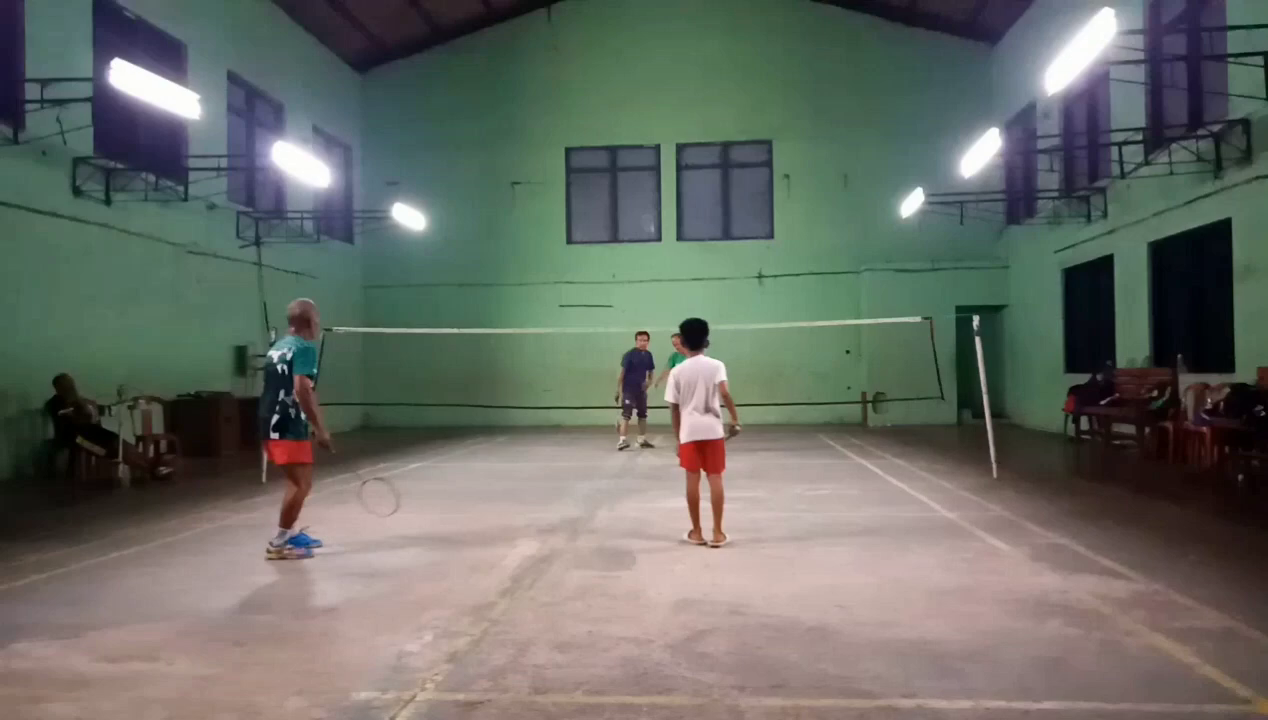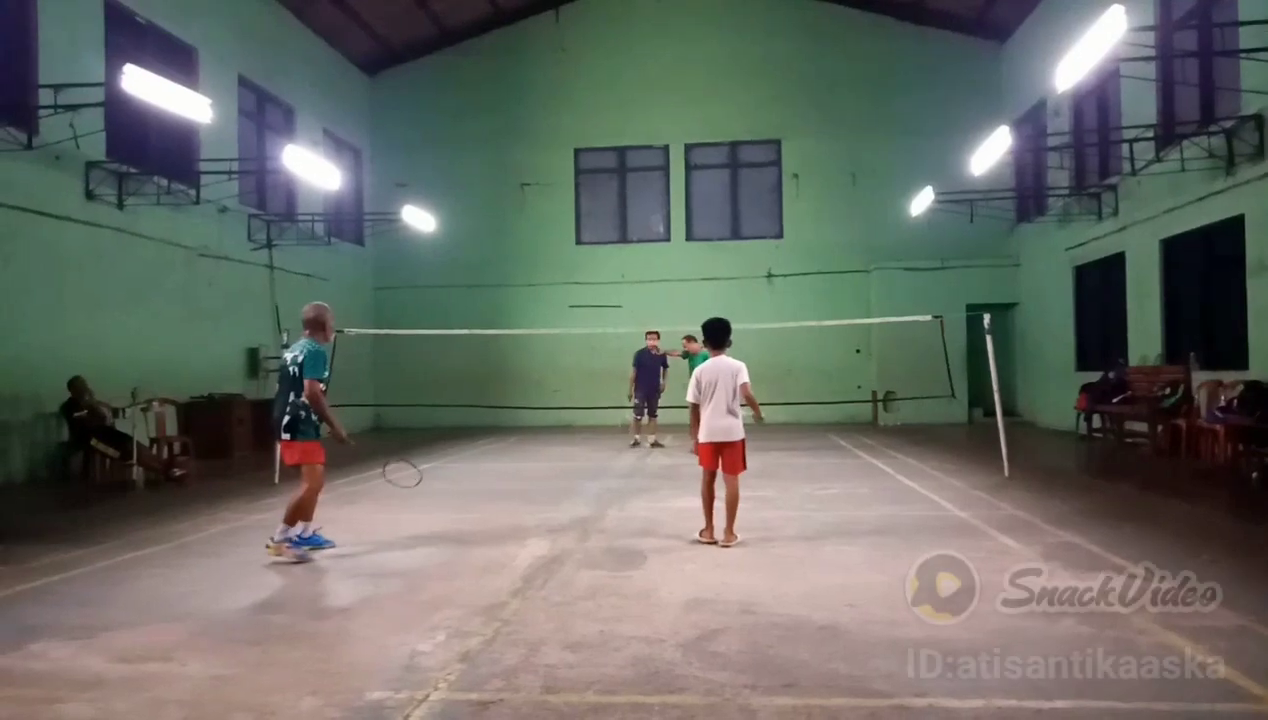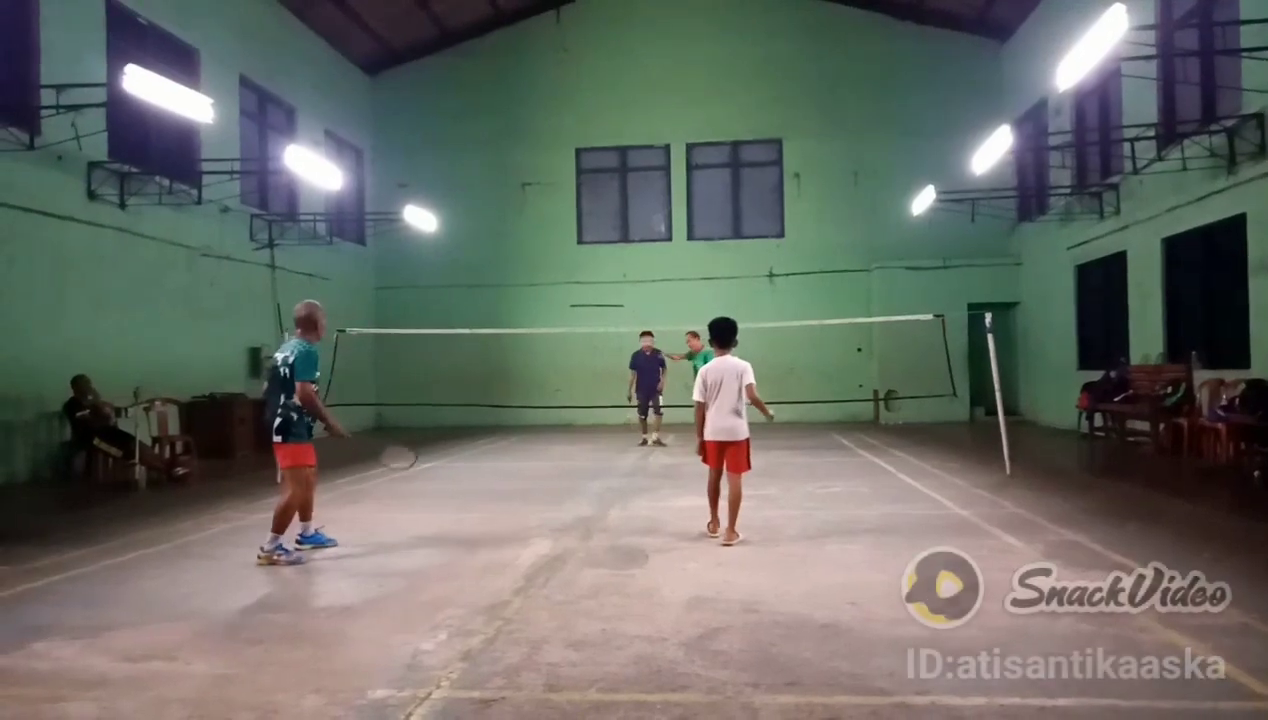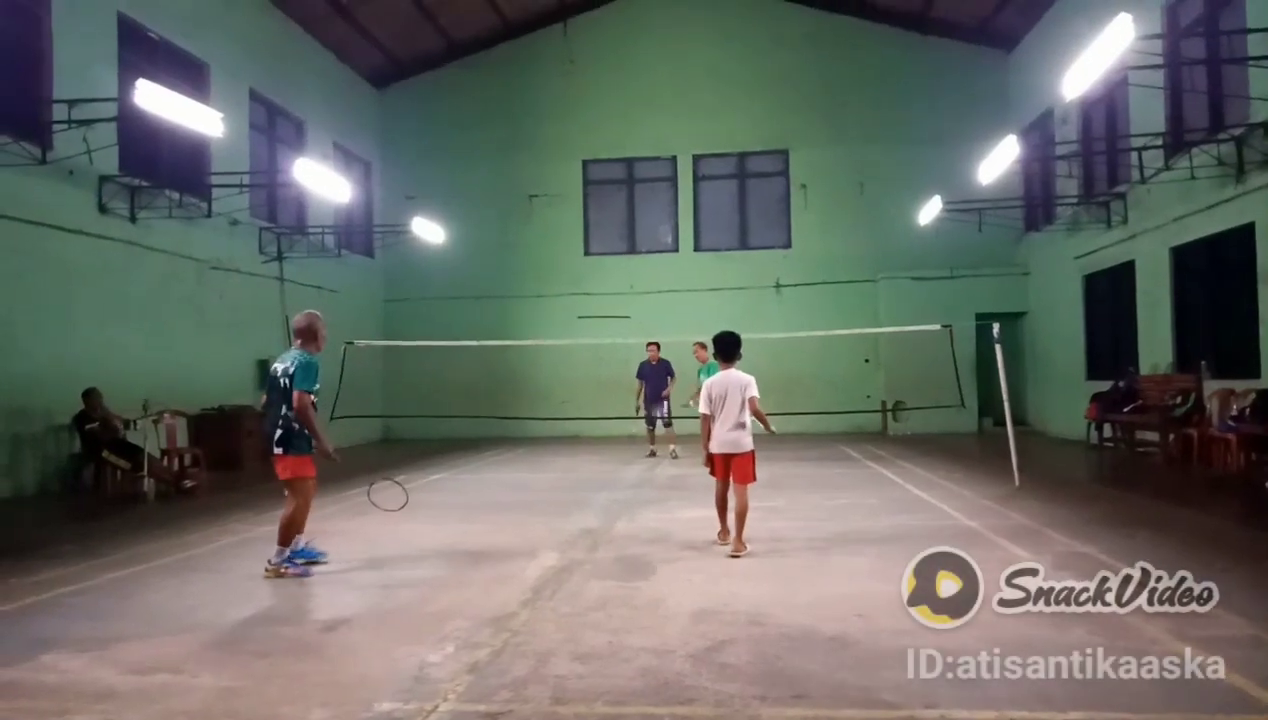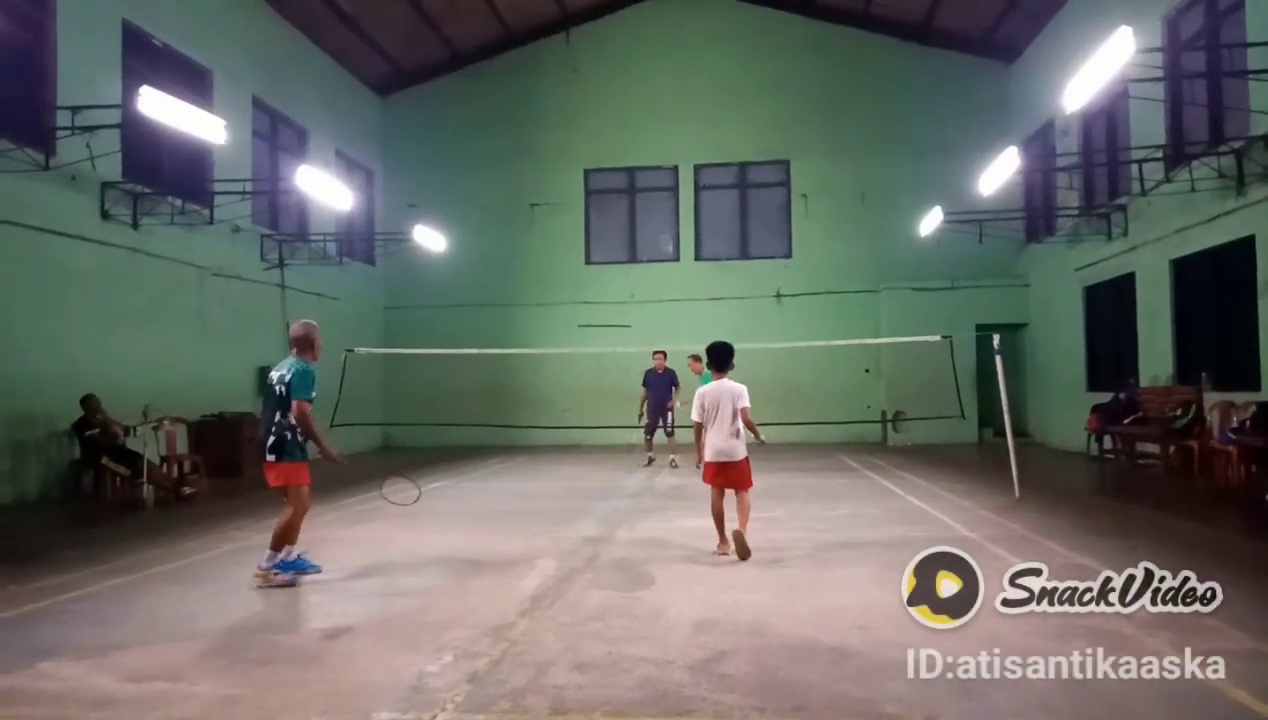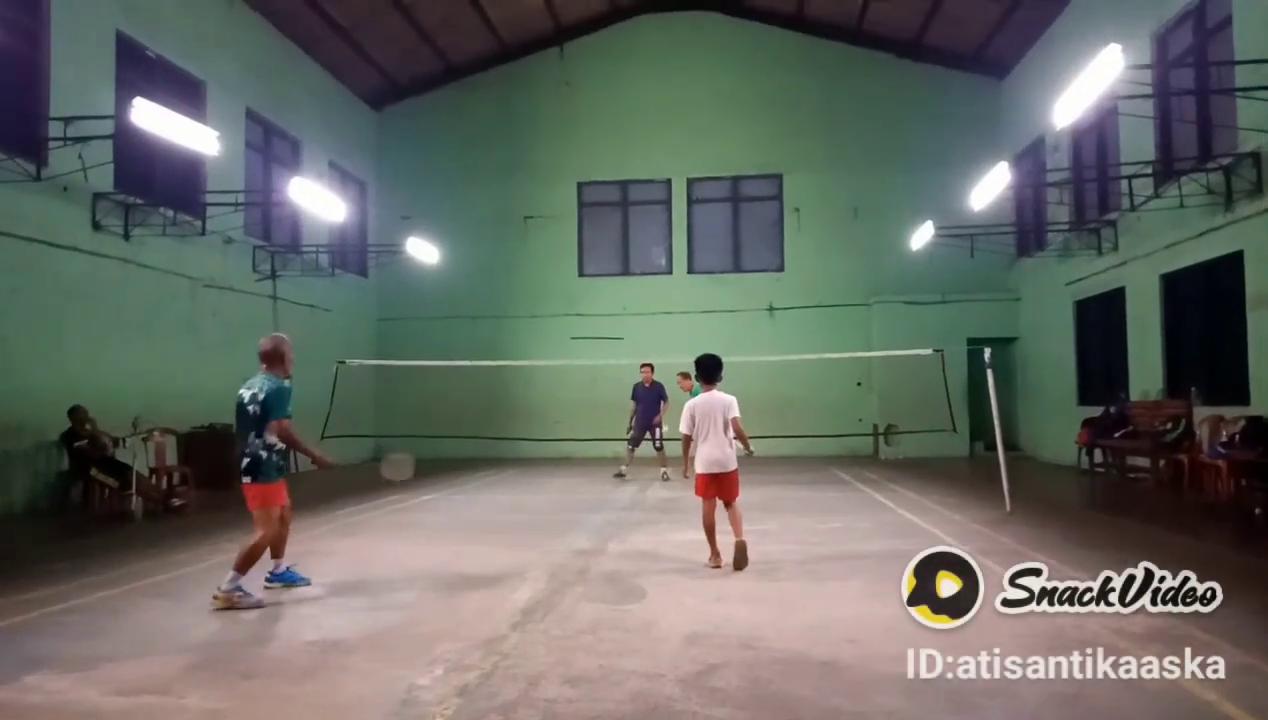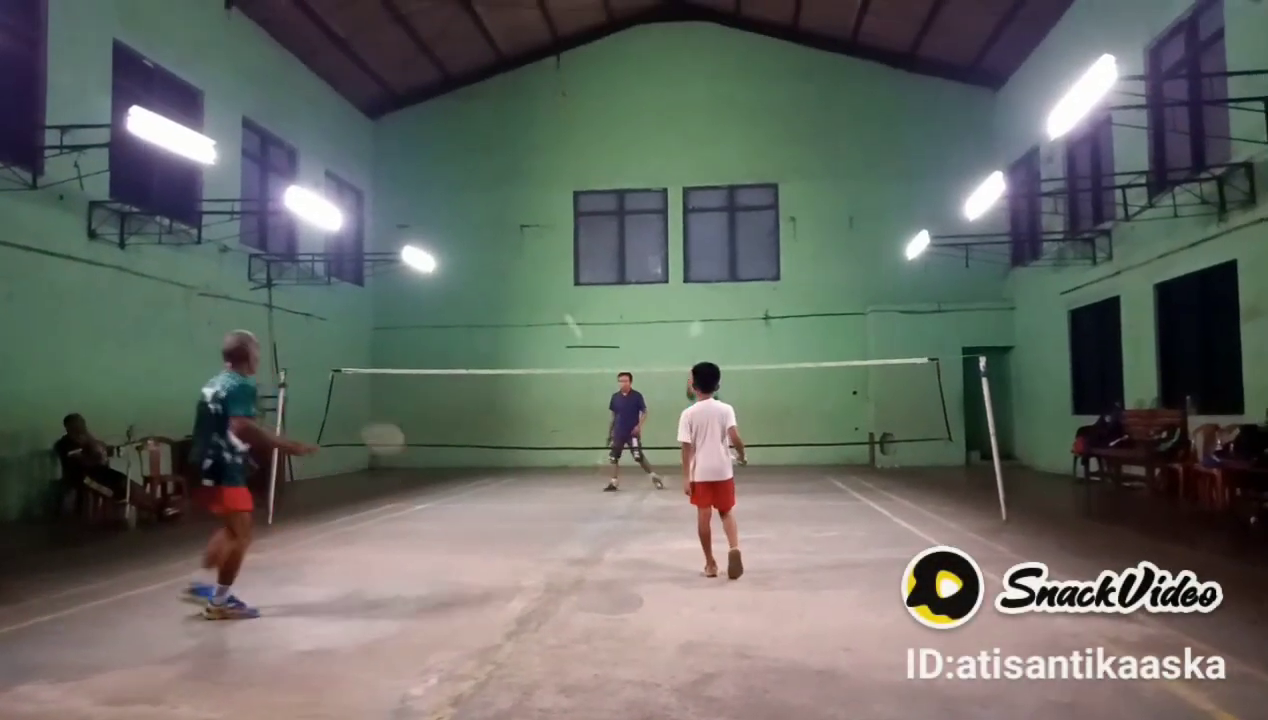
dt=0.3s
person 1, frame 1
left shoulder: (277, 348)
right shoulder: (305, 348)
right elbow: (302, 389)
right wrist: (319, 427)
left hip: (272, 424)
right hip: (289, 427)
left knee: (297, 480)
right knee: (302, 483)
left ankle: (291, 534)
right ankle: (278, 543)
person 1, frame 2
left shoulder: (294, 350)
right shoulder: (316, 351)
left elbow: (282, 389)
right elbow: (312, 393)
right wrist: (335, 426)
left hip: (288, 424)
right hip: (300, 427)
left knee: (311, 480)
right knee: (313, 482)
left ankle: (305, 533)
right ankle: (280, 538)
person 1, frame 3
left shoulder: (285, 349)
right shoulder: (307, 351)
left elbow: (269, 389)
right elbow: (305, 394)
right wrist: (330, 423)
left hip: (283, 426)
right hip: (293, 430)
left knee: (309, 478)
right knee: (295, 488)
left ankle: (307, 533)
right ankle: (271, 548)
person 1, frame 4
left shoulder: (283, 360)
right shoulder: (307, 362)
left elbow: (267, 402)
right elbow: (301, 405)
right wrist: (321, 440)
left hip: (281, 438)
right hip: (293, 441)
left knee: (303, 493)
right knee: (299, 499)
left ankle: (297, 547)
right ankle: (278, 561)
person 1, frame 5
left shoulder: (280, 369)
right shoulder: (303, 371)
right elbow: (300, 412)
right wrist: (323, 446)
left hip: (275, 445)
right hip: (286, 449)
left knee: (300, 503)
right knee: (296, 507)
left ankle: (289, 557)
right ankle: (268, 564)
person 1, frame 6
left shoulder: (249, 387)
right shoulder: (278, 388)
right elbow: (282, 431)
right wrist: (314, 455)
left hip: (253, 464)
right hip: (263, 468)
left knee: (283, 515)
right knee: (266, 530)
left ankle: (279, 570)
right ankle: (229, 588)
person 1, frame 7
left shoulder: (213, 385)
right shoulder: (241, 386)
right elbow: (242, 427)
left wrist: (249, 449)
right wrist: (285, 445)
left hip: (208, 467)
right hip: (225, 470)
left knee: (230, 530)
right knee: (240, 535)
left ankle: (202, 582)
right ankle: (221, 600)
person 2, frame 1
left shoulder: (678, 371)
right shoulder: (716, 366)
left elbow: (674, 409)
right elbow: (724, 393)
left wrist: (678, 437)
right wrist: (734, 419)
left hip: (689, 432)
right hip: (713, 430)
left knee: (692, 480)
right knee: (715, 480)
left ankle: (696, 532)
right ankle: (717, 533)
person 2, frame 2
left shoulder: (700, 371)
right shoulder: (738, 366)
left elbow: (694, 408)
right elbow: (747, 395)
left wrist: (695, 436)
right wrist: (758, 413)
left hip: (708, 433)
right hip: (732, 432)
left knee: (708, 479)
right knee: (731, 480)
left ankle: (708, 530)
right ankle: (729, 533)
person 2, frame 3
left shoulder: (705, 370)
right shoulder: (743, 366)
left elbow: (699, 407)
right elbow: (752, 396)
left wrist: (699, 438)
right wrist: (767, 412)
left hip: (712, 432)
right hip: (736, 431)
left knee: (714, 476)
right knee: (734, 479)
left ankle: (714, 522)
right ankle: (730, 531)
person 2, frame 4
left shoulder: (710, 383)
right shoulder: (746, 380)
left elbow: (705, 419)
right elbow: (754, 409)
left wrist: (705, 449)
right wrist: (768, 427)
left hip: (718, 444)
right hip: (741, 443)
left knee: (721, 487)
right knee: (741, 490)
left ankle: (724, 531)
right ankle: (738, 541)
person 2, frame 5
left shoulder: (702, 393)
right shoulder: (739, 389)
left elbow: (698, 426)
right elbow: (746, 419)
left wrist: (699, 452)
right wrist: (758, 436)
left hip: (713, 452)
right hip: (736, 451)
left knee: (717, 496)
right knee: (742, 493)
left ankle: (723, 542)
right ankle: (741, 530)
person 2, frame 6
left shoulder: (692, 405)
right shoulder: (729, 400)
left elbow: (686, 438)
right elbow: (737, 429)
left wrist: (686, 463)
right wrist: (747, 447)
left hip: (704, 463)
right hip: (727, 461)
left knee: (708, 508)
right knee: (731, 504)
left ankle: (714, 554)
right ankle: (739, 538)
person 2, frame 7
left shoulder: (689, 413)
right shoulder: (726, 409)
left elbow: (686, 447)
right elbow: (735, 438)
left wrist: (686, 477)
right wrist: (742, 456)
left hip: (700, 473)
right hip: (723, 471)
left knee: (704, 516)
right knee: (726, 513)
left ankle: (710, 563)
right ankle: (734, 549)
